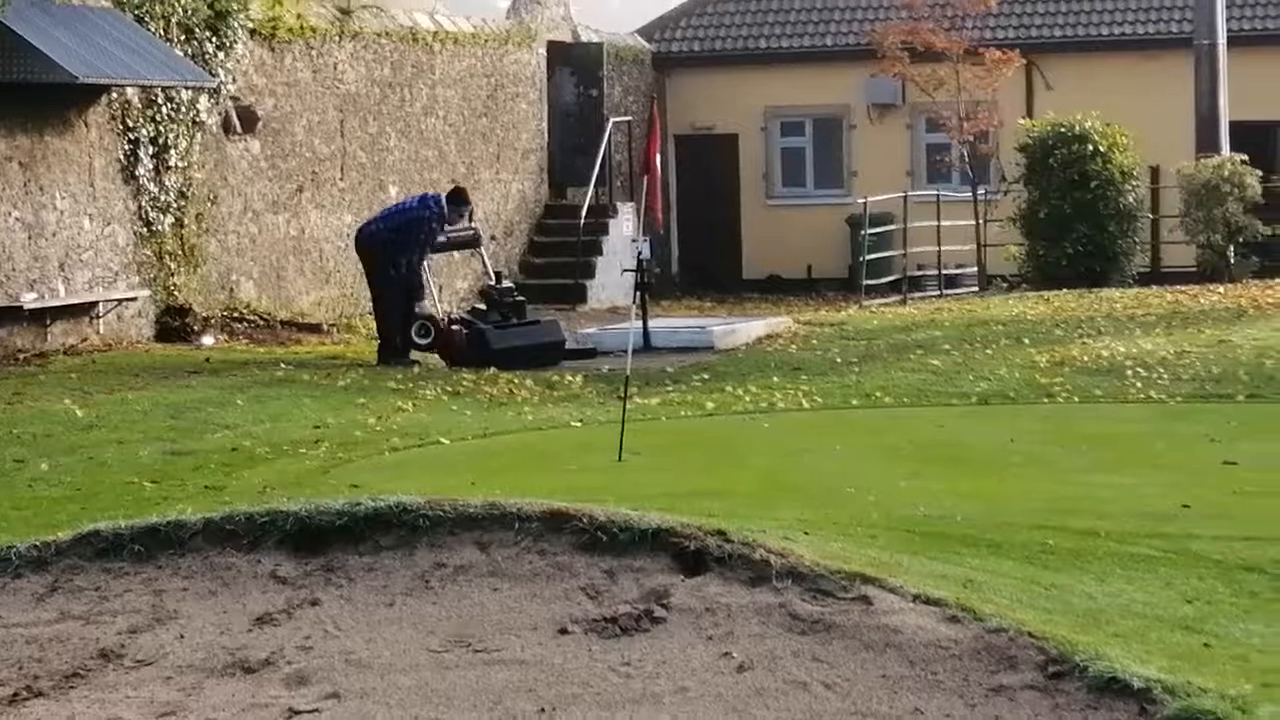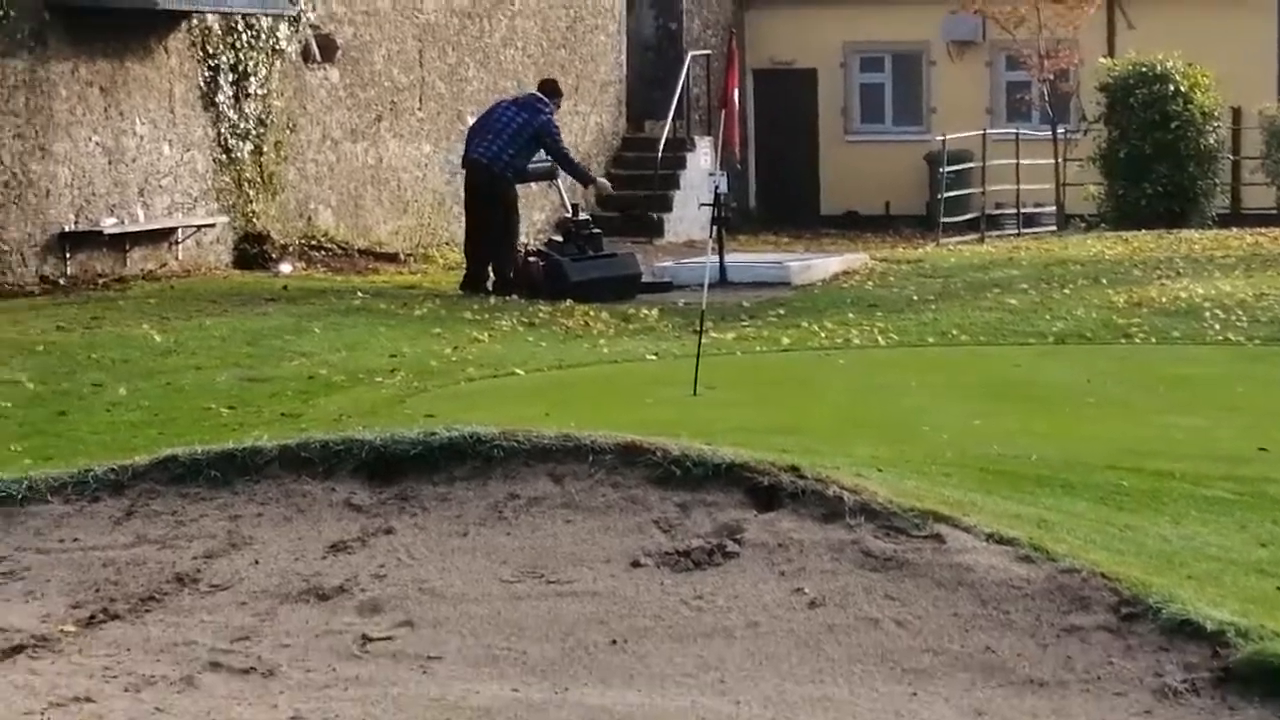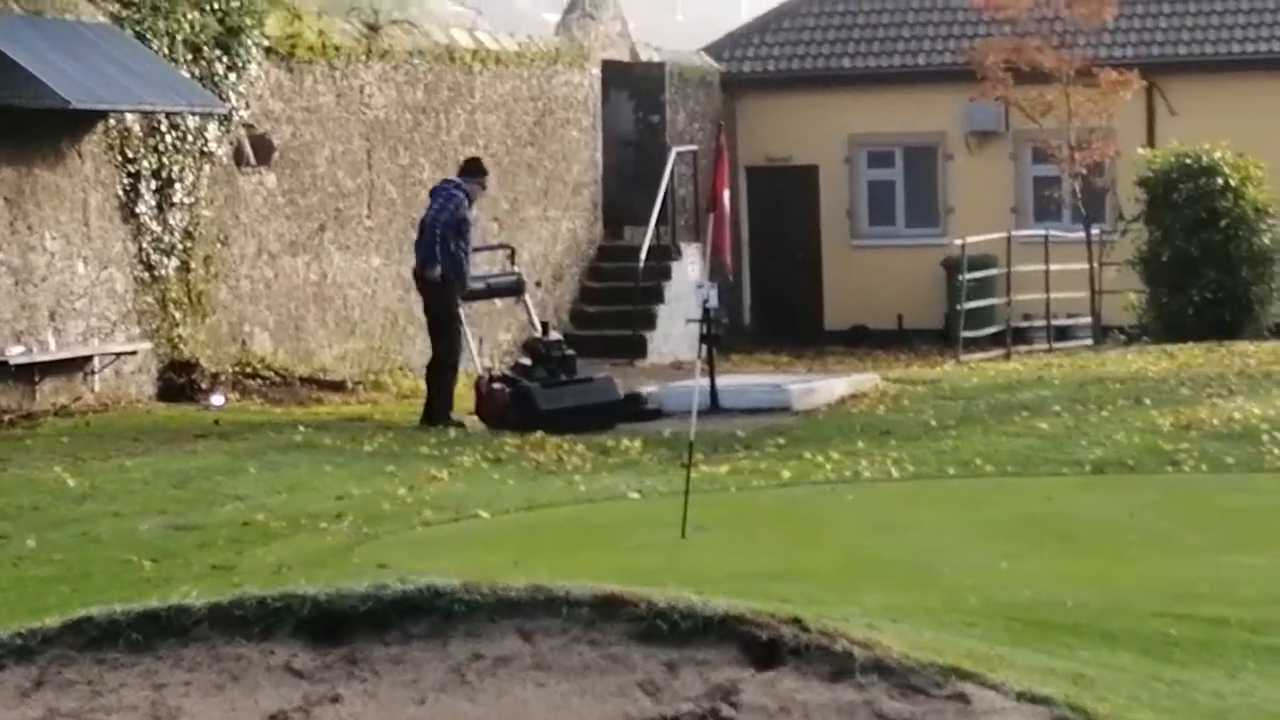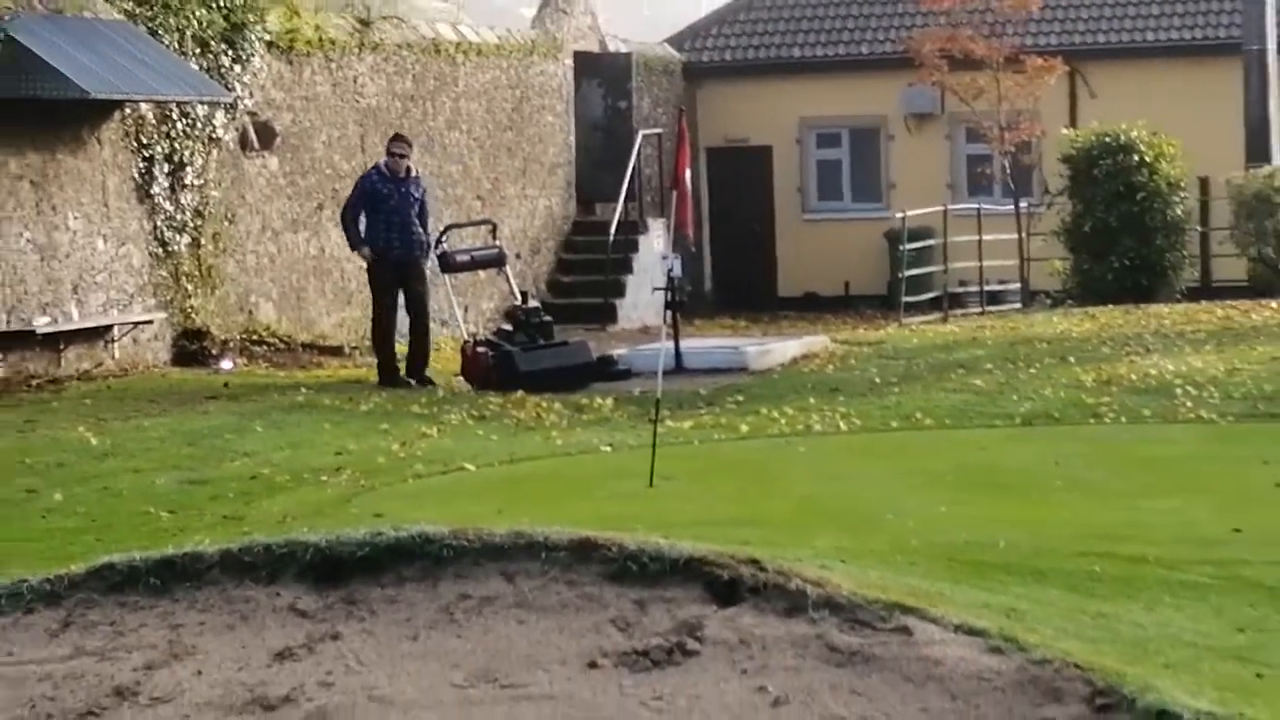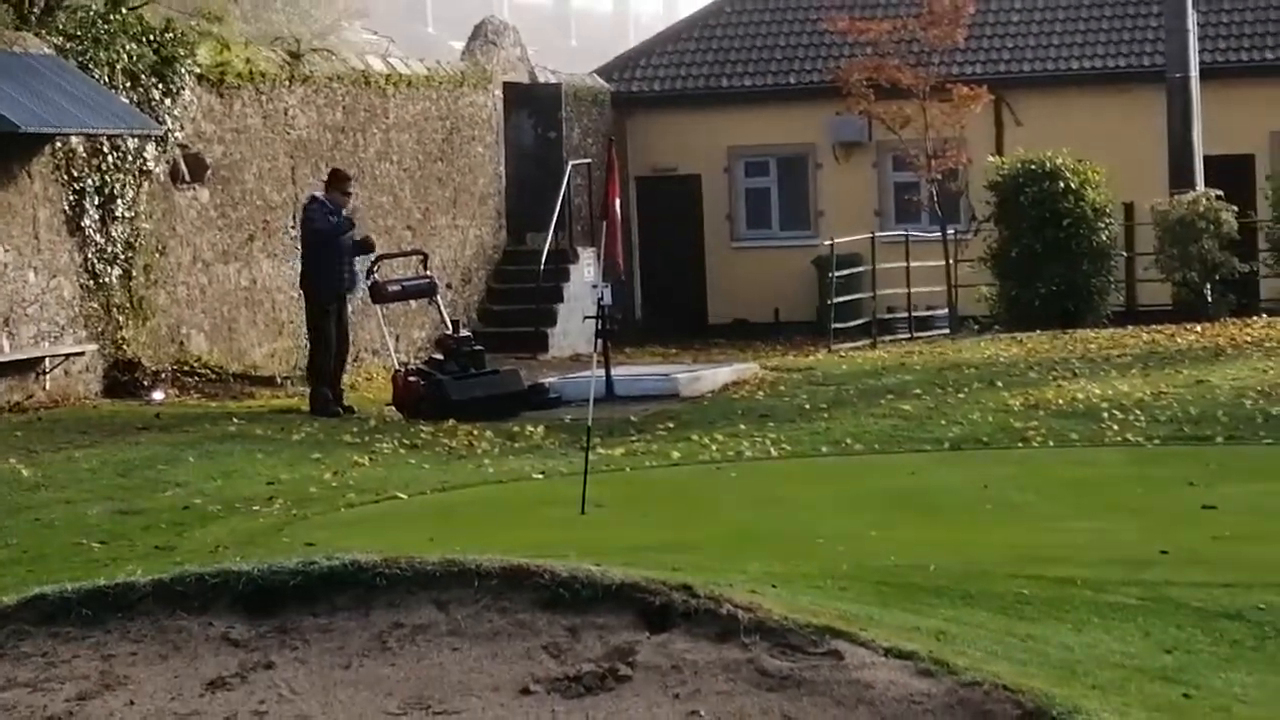
dt=1s
person 1, frame 1
left shoulder: (433, 206)
right shoulder: (428, 218)
right elbow: (413, 261)
right wrist: (420, 299)
left hip: (384, 245)
right hip: (373, 244)
left knee: (405, 297)
right knee: (390, 298)
left ankle: (400, 352)
right ankle: (390, 354)
person 1, frame 2
left shoulder: (505, 104)
right shoulder: (544, 121)
left elbow: (474, 130)
right elbow: (564, 159)
left wrist: (469, 161)
right wrist: (593, 181)
left hip: (475, 169)
right hip: (498, 177)
left knee: (477, 229)
right knee: (506, 232)
left ankle: (474, 280)
right ankle: (504, 285)
person 1, frame 3
left shoulder: (449, 198)
right shoulder: (454, 197)
left elbow: (425, 236)
right elbow: (431, 225)
right wrist: (432, 264)
left hip: (442, 280)
right hip: (442, 280)
left knee: (445, 346)
right knee: (449, 344)
left ankle: (436, 411)
right ankle: (439, 411)
person 1, frame 4
left shoulder: (417, 184)
right shoulder: (371, 180)
left elbow: (423, 220)
right elbow: (349, 214)
left wrist: (424, 249)
right wrist: (359, 244)
left hip: (413, 257)
right hip: (382, 258)
left knee: (420, 312)
right knee: (385, 314)
left ankle: (417, 369)
right ankle: (388, 371)
person 1, frame 5
left shoulder: (339, 214)
right shoulder: (315, 211)
left elbow: (346, 246)
right elbow: (318, 234)
left wrist: (362, 244)
right wrist: (347, 225)
left hip: (339, 289)
right hip: (319, 289)
left knee: (340, 344)
right knee: (323, 344)
left ankle: (334, 395)
right ankle: (320, 399)
